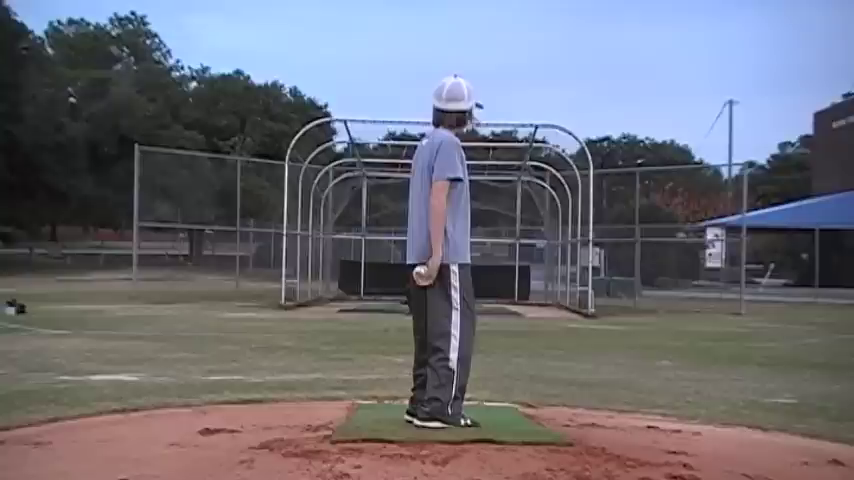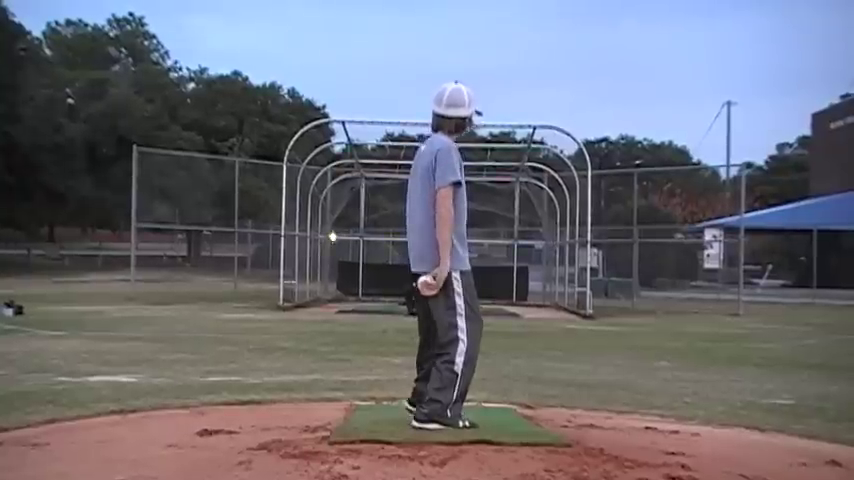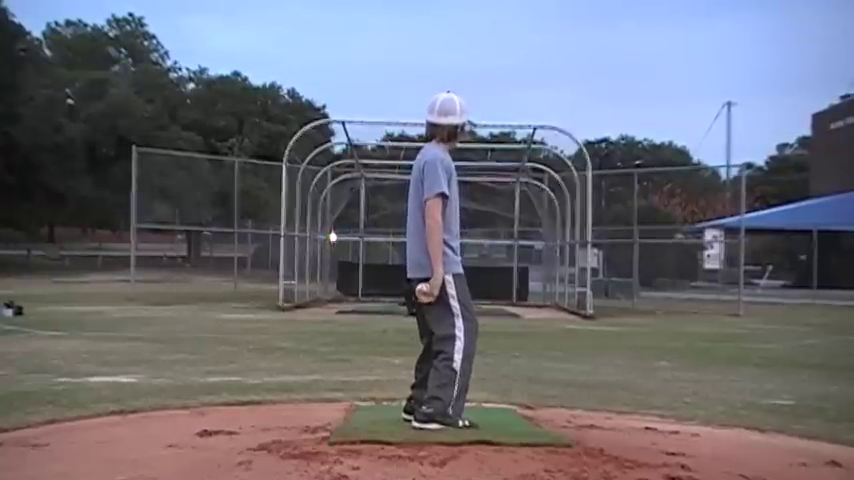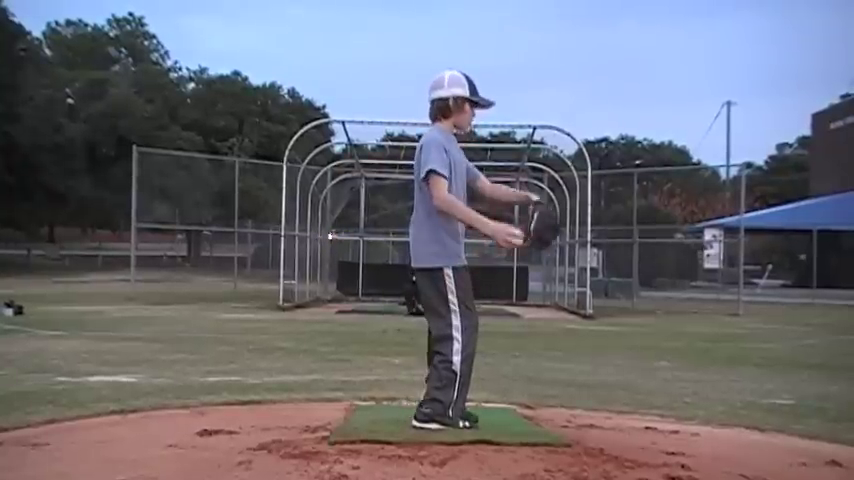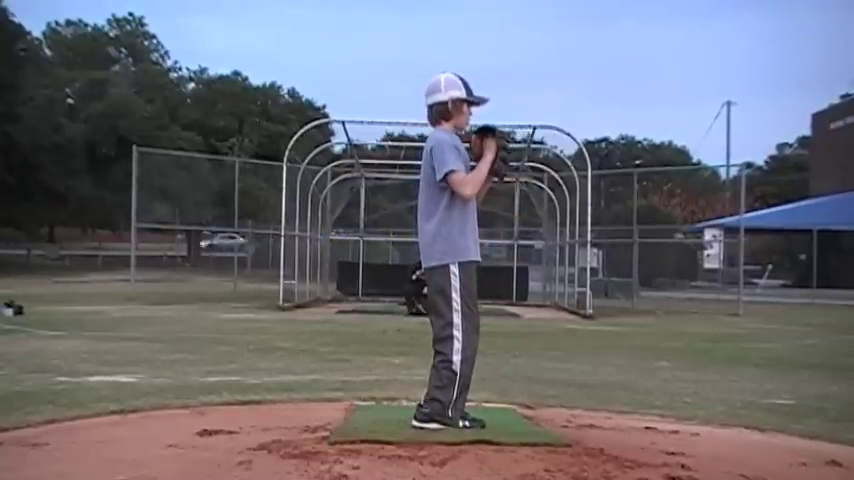
dt=1s
person 1, frame 1
left shoulder: (425, 144)
right shoulder: (447, 143)
right elbow: (438, 198)
right wrist: (438, 252)
left hip: (420, 256)
right hip: (447, 255)
left knee: (431, 332)
right knee: (453, 330)
left ankle: (422, 403)
right ankle: (438, 408)
person 1, frame 2
left shoulder: (425, 149)
right shoulder: (446, 150)
right elbow: (444, 206)
right wrist: (445, 261)
left hip: (422, 259)
right hip: (446, 259)
left knee: (436, 333)
right knee: (462, 333)
left ankle: (423, 398)
right ankle: (438, 410)
person 1, frame 3
left shoulder: (427, 157)
right shoulder: (437, 159)
right elbow: (433, 217)
right wrist: (439, 271)
left hip: (423, 268)
right hip: (440, 267)
left knee: (438, 336)
right knee: (460, 333)
left ankle: (419, 403)
right ankle: (438, 411)
person 1, frame 4
left shoulder: (451, 146)
right shoulder: (434, 141)
left elbow: (485, 187)
right elbow: (440, 198)
left wrist: (523, 196)
right wrist: (490, 227)
left hip: (441, 255)
right hip: (439, 256)
left knee: (448, 330)
right knee: (459, 329)
left ankle: (437, 402)
right ankle: (438, 410)
person 1, frame 5
left shoulder: (447, 142)
right shoulder: (443, 141)
left elbow: (474, 194)
right elbow: (466, 189)
left wrist: (488, 163)
right wrist: (488, 156)
left hip: (449, 253)
right hip: (451, 255)
left knee: (455, 333)
right knee: (459, 333)
left ankle: (439, 407)
right ankle: (438, 409)
